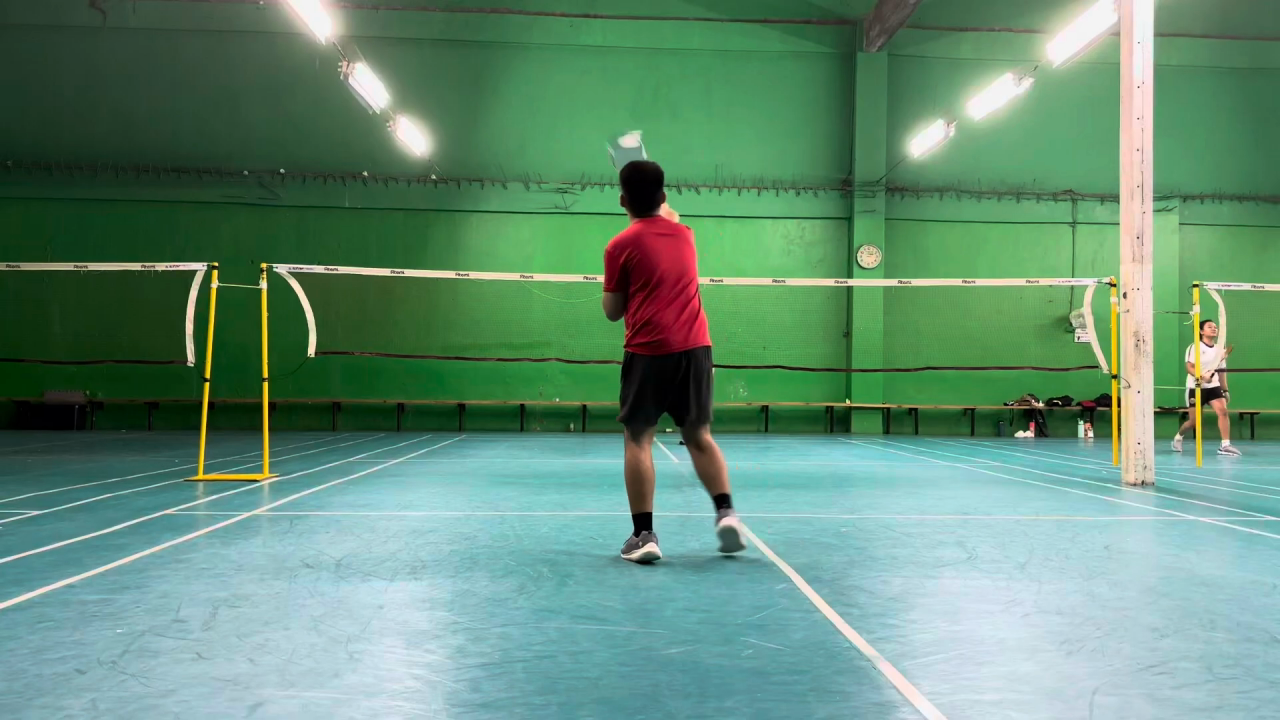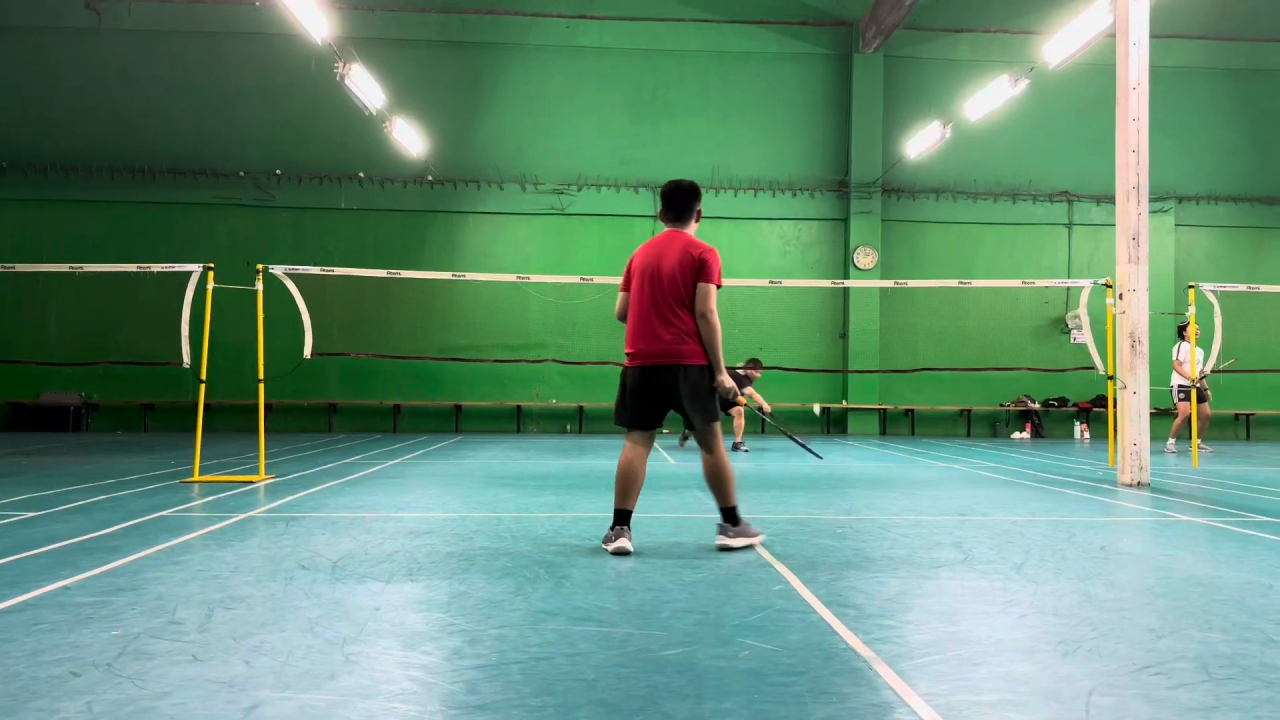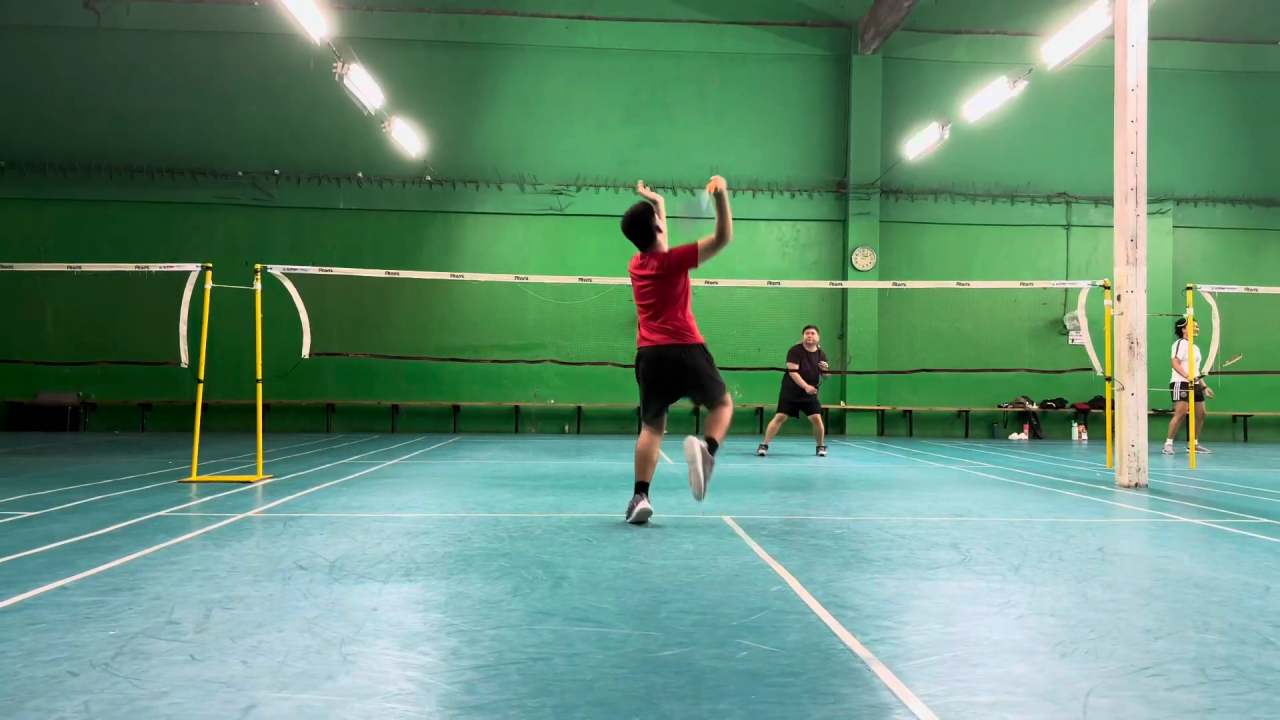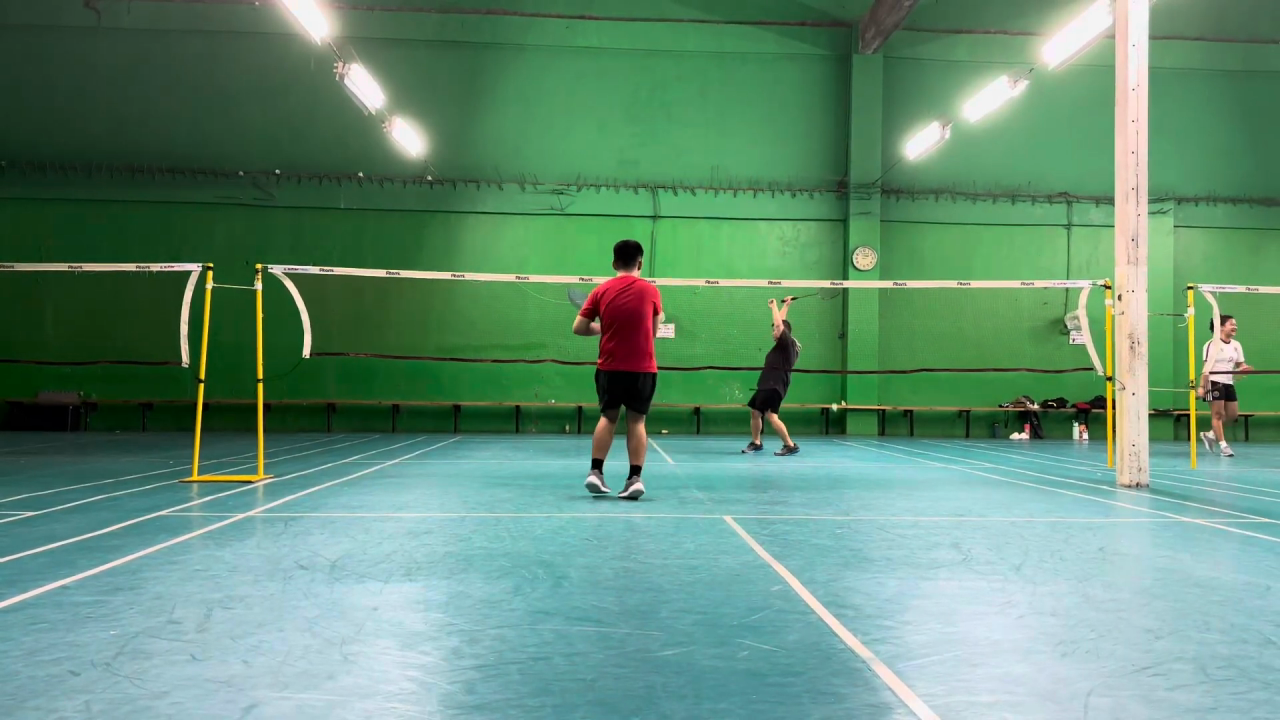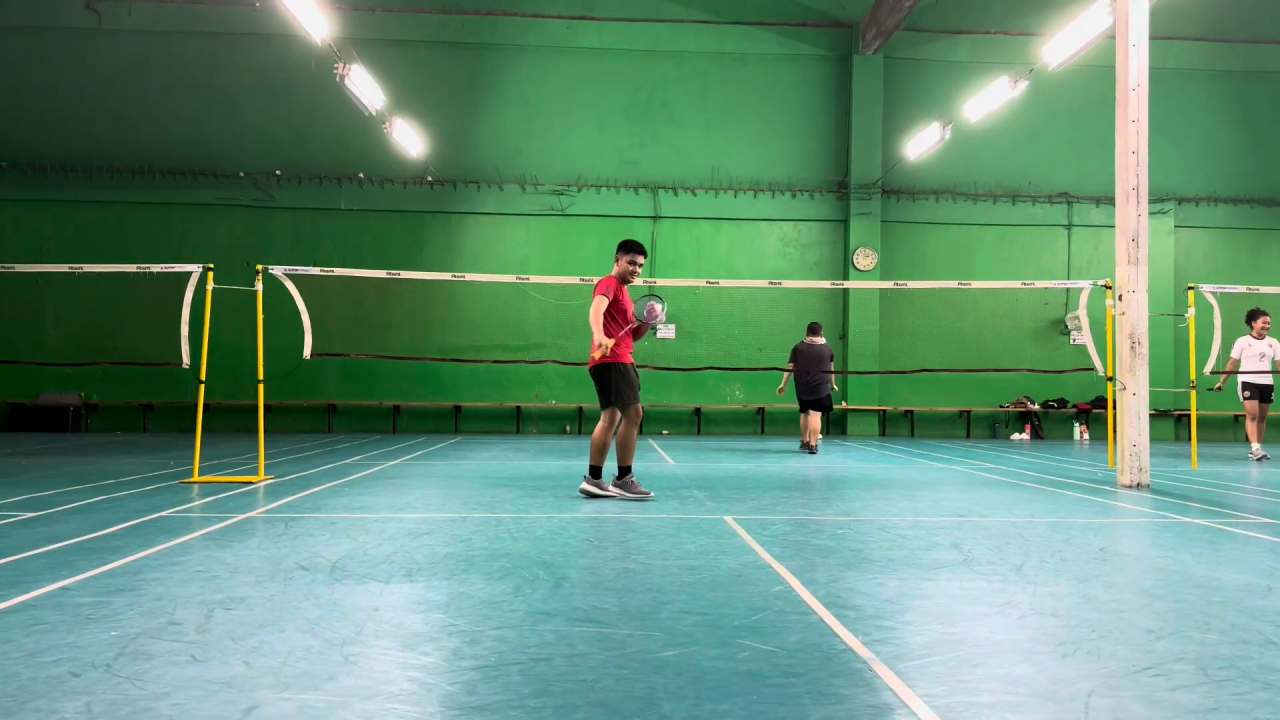
dt=1s
person 1, frame 1
left shoulder: (619, 246)
right shoulder: (683, 235)
left elbow: (612, 312)
right wrist: (666, 215)
left hip: (650, 351)
right hip: (696, 347)
left knee: (638, 439)
right knee: (699, 436)
left ankle: (643, 535)
right ankle: (726, 514)
person 1, frame 2
left shoulder: (639, 254)
right shoulder: (703, 254)
left elbow: (622, 311)
right elbow: (706, 313)
right wrist: (720, 369)
left hip: (642, 362)
right hip: (687, 362)
left knee: (637, 443)
right knee: (711, 441)
left ankle: (620, 529)
right ankle: (732, 524)
person 1, frame 3
left shoulder: (637, 263)
right shoulder: (672, 261)
left elbow: (654, 237)
right elbow: (721, 240)
left wrist: (655, 203)
right wrist: (721, 196)
left hip: (649, 353)
right hip: (684, 348)
left knee: (651, 427)
right knee: (721, 404)
left ankle: (641, 497)
right ankle: (707, 447)
person 1, frame 4
left shoulder: (601, 291)
right shoulder: (651, 292)
left elbow: (578, 328)
left hip: (610, 368)
right hip: (643, 369)
left knee: (608, 417)
right knee: (637, 422)
left ankle: (596, 472)
right ankle: (635, 479)
person 1, frame 5
left shoulder: (624, 293)
right shoulder: (609, 284)
left elbow: (635, 333)
right elbow: (596, 313)
left wrist: (649, 319)
right wrist: (599, 337)
left hip: (615, 362)
right hip: (613, 361)
left knee: (610, 418)
right knee: (633, 414)
left ankle: (593, 479)
right ankle: (623, 479)
